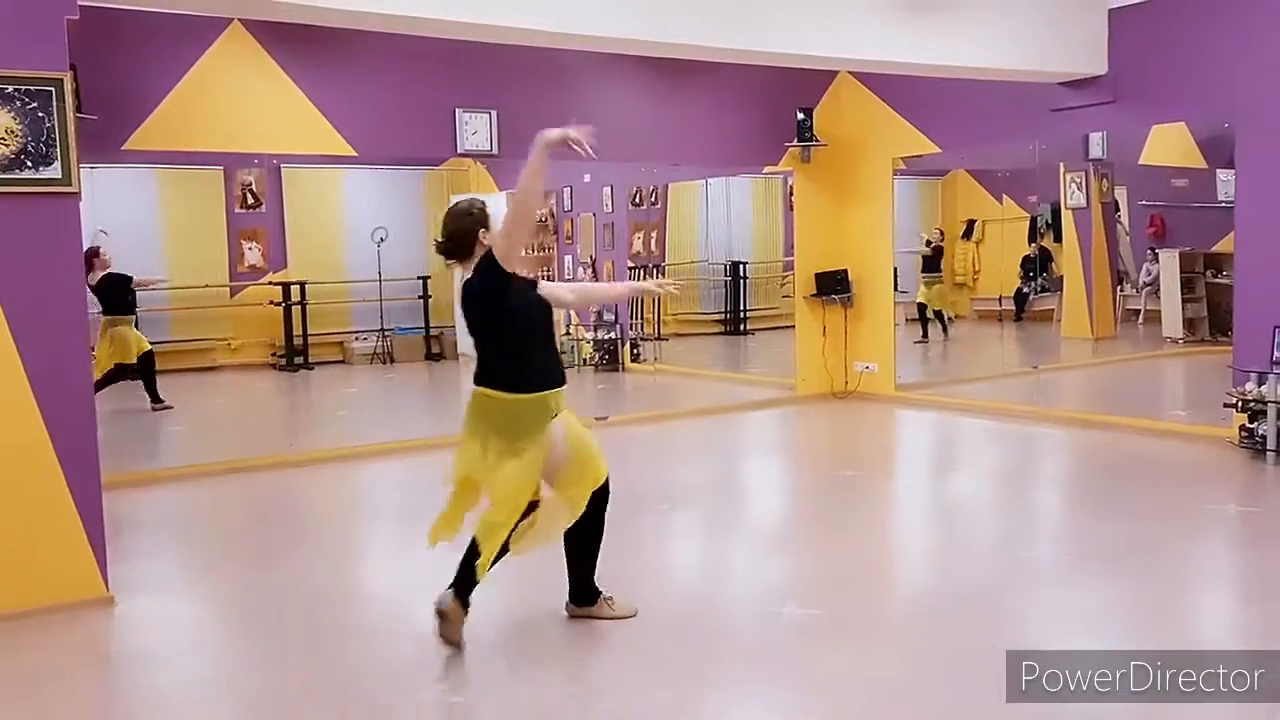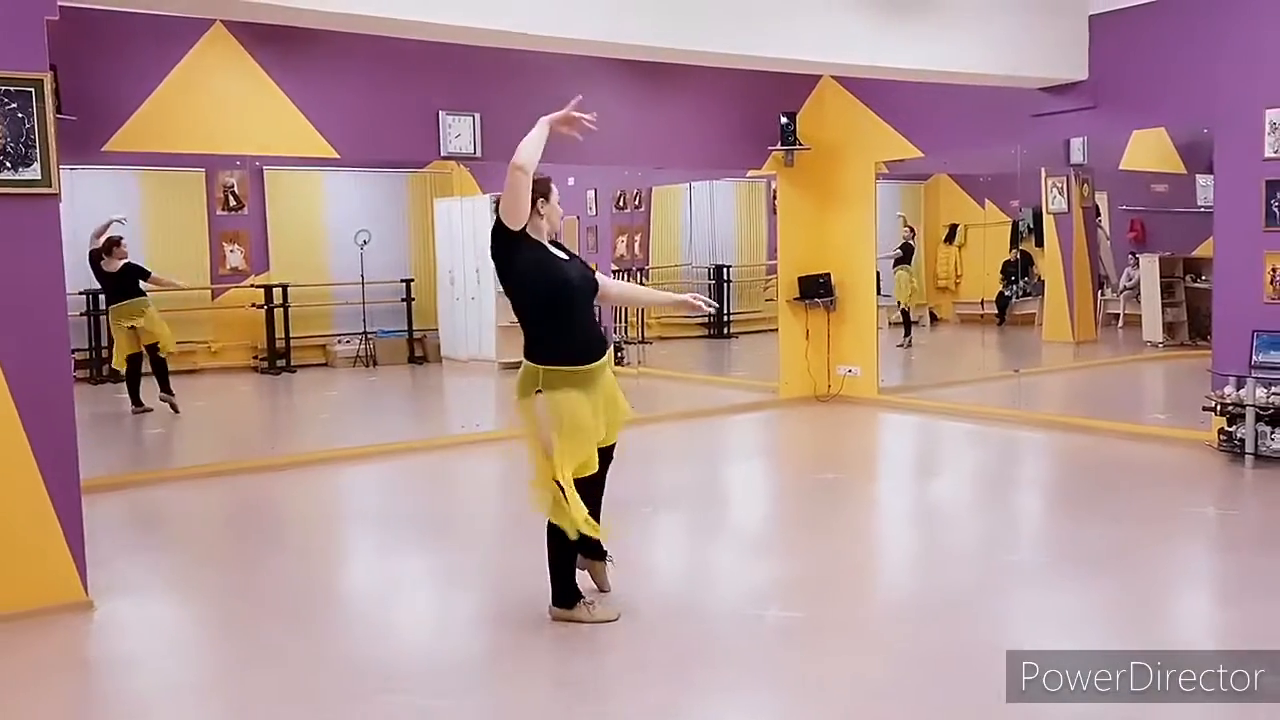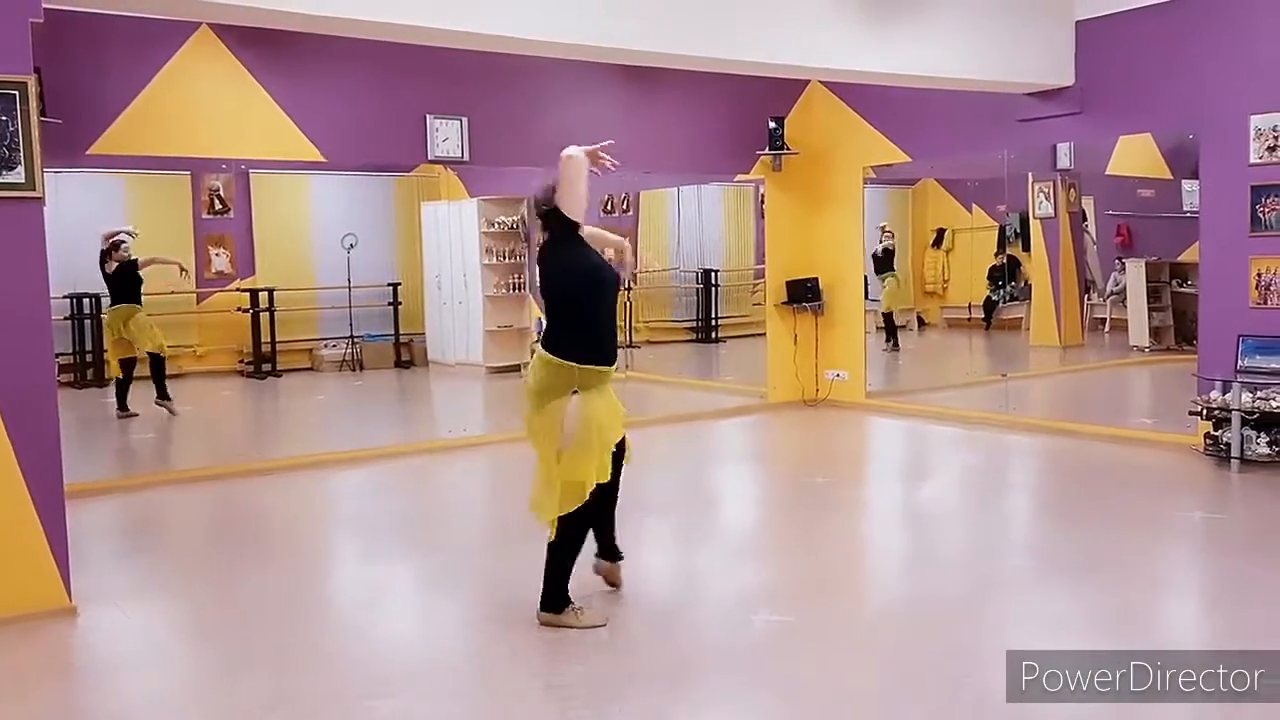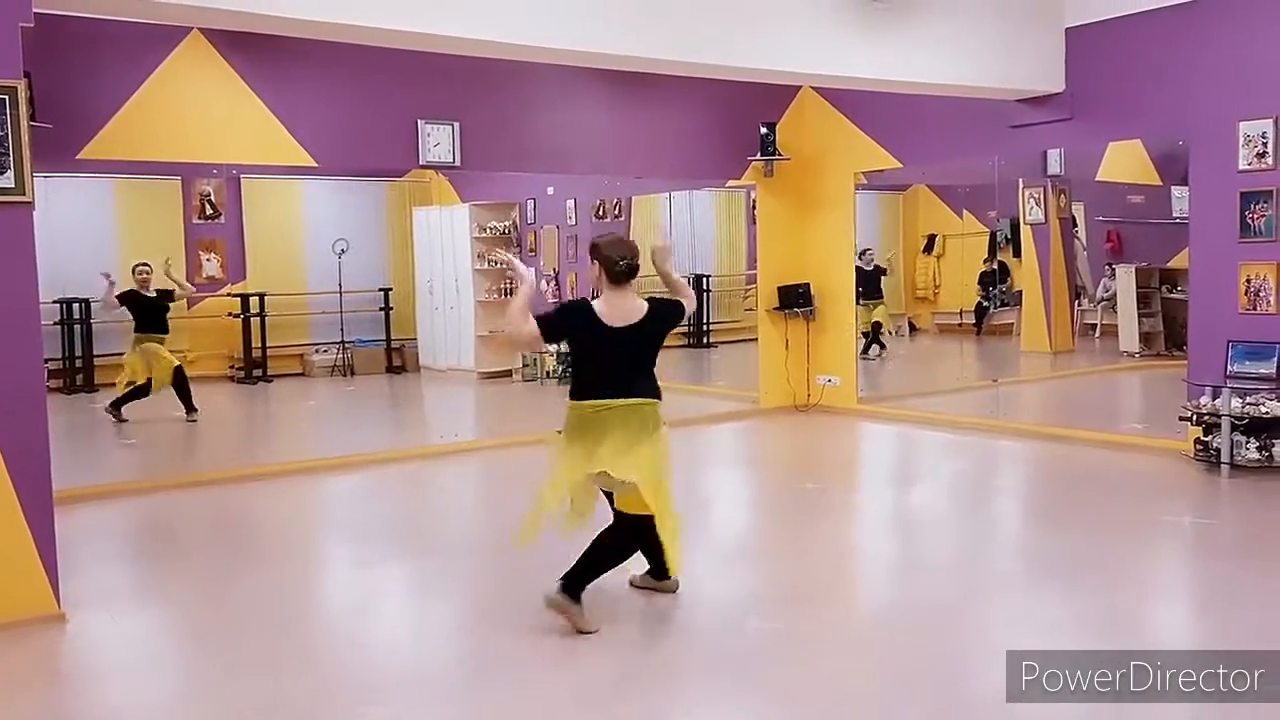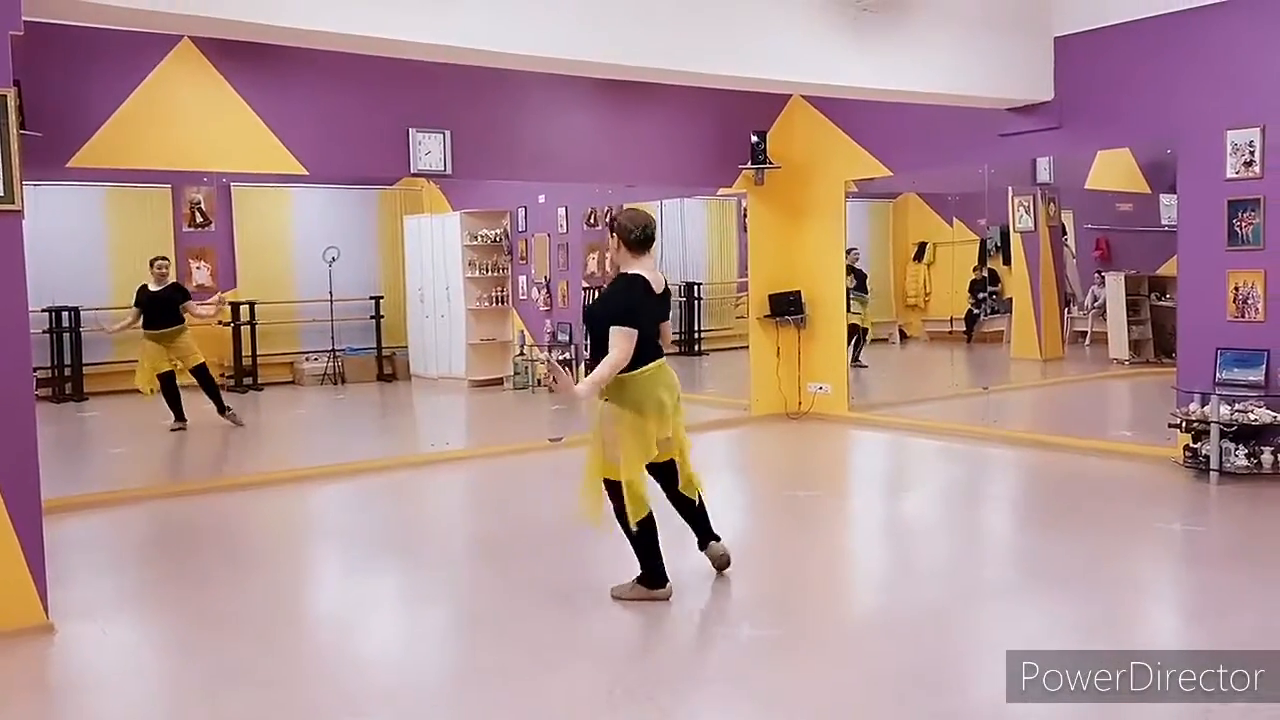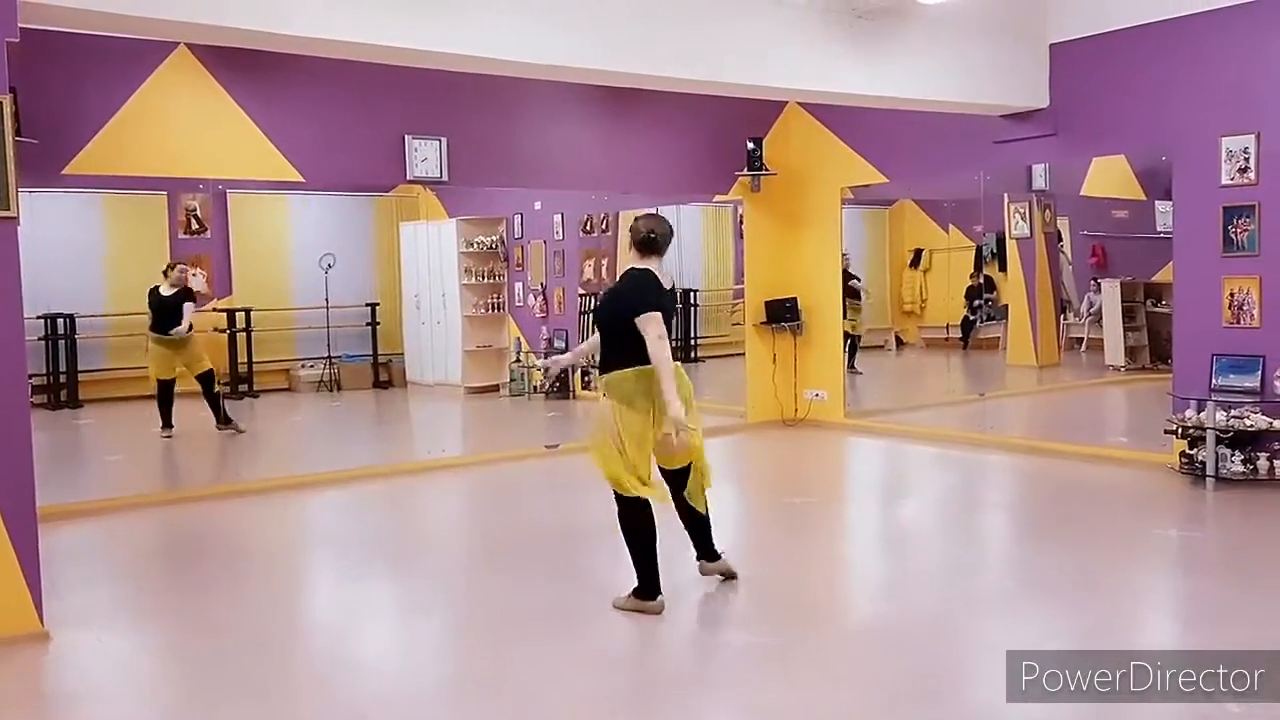
dt=0.5s
person 1, frame 1
left shoulder: (501, 285)
right shoulder: (487, 283)
left elbow: (568, 294)
right elbow: (523, 213)
left wrist: (633, 289)
right wrist: (544, 149)
left hip: (497, 413)
right hip: (531, 417)
left knee: (514, 508)
right knee: (591, 489)
left ankle: (457, 596)
right ankle: (583, 597)
person 1, frame 2
left shoulder: (563, 257)
right shoulder: (511, 249)
left elbow: (611, 290)
right elbow: (518, 171)
left wrist: (675, 299)
right wrist: (546, 124)
left hip: (594, 378)
right hip: (554, 390)
left knee: (596, 471)
right knee: (570, 490)
left ankle: (590, 550)
right ankle: (564, 600)
person 1, frame 3
left shoulder: (559, 243)
right shoulder: (565, 244)
right elbow: (572, 166)
left wrist: (614, 240)
right wrist: (579, 155)
left hip: (576, 378)
right hip: (573, 385)
left knee: (612, 456)
right knee: (581, 490)
left ankle: (608, 553)
right ankle: (554, 604)
person 1, frame 4
left shoulder: (578, 314)
right shoulder: (657, 314)
left elbow: (519, 335)
right elbow: (688, 301)
left wrist: (525, 284)
right wrist: (664, 268)
left hip: (588, 425)
right hip: (638, 425)
left knee: (626, 506)
right knee: (640, 517)
left ankle: (659, 571)
right ankle: (569, 589)
person 1, frame 5
left shoulder: (625, 287)
right shoulder: (657, 282)
left elbow: (620, 354)
left wrist: (584, 390)
left hip: (628, 397)
right hip: (658, 388)
left knee: (623, 487)
right knee: (669, 471)
left ankle: (653, 580)
right ankle: (711, 540)
person 1, frame 6
left shoulder: (635, 281)
right shoulder: (661, 283)
left elbow: (657, 339)
left wrist: (670, 400)
right wrist: (571, 356)
left hip: (629, 394)
right hip: (663, 389)
left knee: (631, 493)
right knee: (683, 476)
left ankle: (647, 592)
right ankle: (710, 556)
person 2, frame 1
left shoulder: (92, 278)
right shoulder: (111, 278)
right elbow: (142, 282)
right wrist: (156, 280)
left hip: (117, 326)
right hip: (119, 326)
left knee: (146, 357)
right knee: (123, 369)
left ankle: (156, 400)
person 2, frame 2
left shoulder: (97, 264)
right shoulder: (130, 268)
left elbow: (95, 238)
right elbow: (157, 281)
left wrist: (110, 222)
right wrist: (177, 284)
left hip: (117, 315)
right hip: (141, 310)
left knee: (132, 359)
right knee: (156, 352)
left ankle: (137, 403)
right ankle: (166, 391)
person 2, frame 3
left shoulder: (105, 267)
right shoulder: (126, 267)
left elbow: (105, 238)
right elbow: (152, 260)
left wrist: (121, 232)
right wrist: (178, 263)
left hip: (114, 318)
right hip: (131, 315)
left knee: (126, 363)
right knee: (156, 354)
left ankle: (122, 408)
right ankle: (163, 396)
person 2, frame 4
left shoulder: (162, 294)
right shoulder: (131, 295)
left elbow: (189, 292)
right elbow: (108, 305)
left wrist: (170, 276)
right wrist: (110, 286)
left hip: (160, 342)
right hip: (146, 342)
left knee: (151, 384)
right knee: (178, 373)
left ankle: (114, 406)
right ankle: (190, 409)
person 2, frame 5
left shoulder: (177, 288)
right shoulder: (143, 291)
left elbow: (195, 311)
right elbow: (133, 319)
left wrist: (215, 309)
right wrist: (113, 329)
left hip: (179, 336)
right hip: (153, 341)
left knee: (202, 373)
right knee: (167, 379)
left ankle: (224, 410)
right ankle: (179, 419)
person 2, frame 6
left shoulder: (186, 292)
right shoulder: (154, 292)
left elbow: (189, 310)
left wrist: (184, 326)
right wrist: (149, 342)
left hip: (186, 342)
right hip: (161, 344)
left knee: (208, 379)
right knee: (165, 386)
left ankle: (223, 421)
right ankle: (166, 425)
